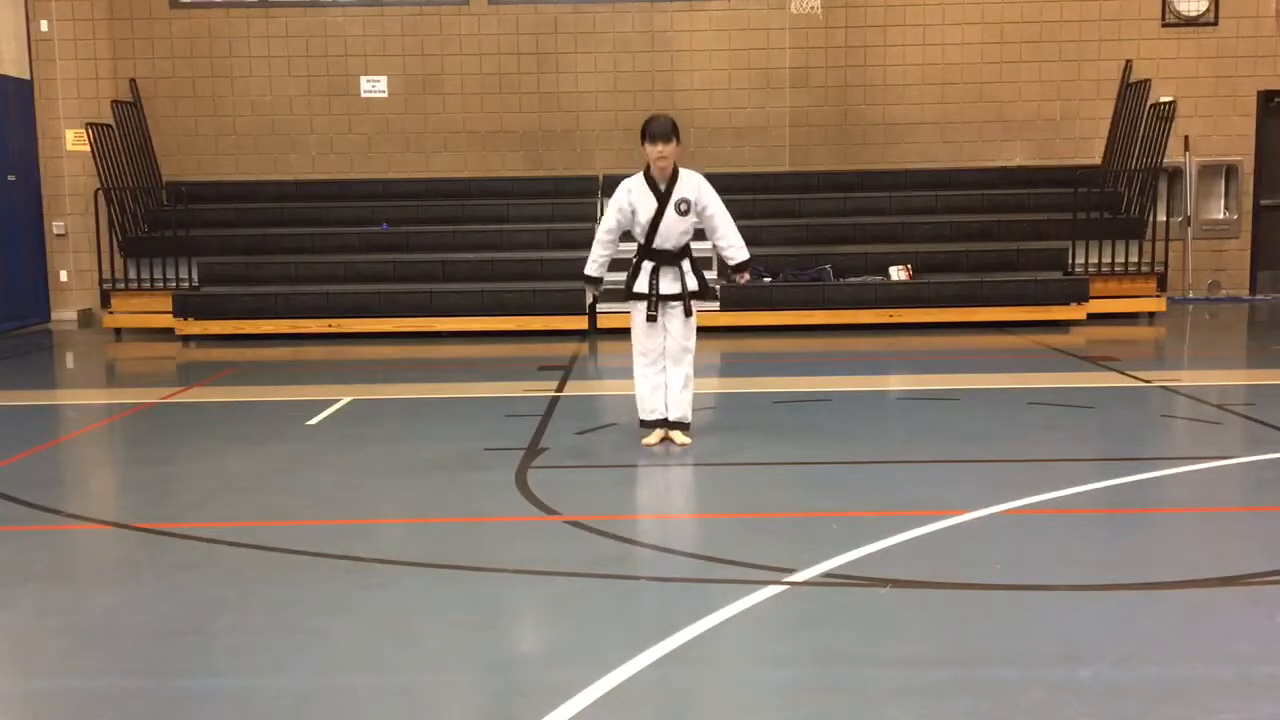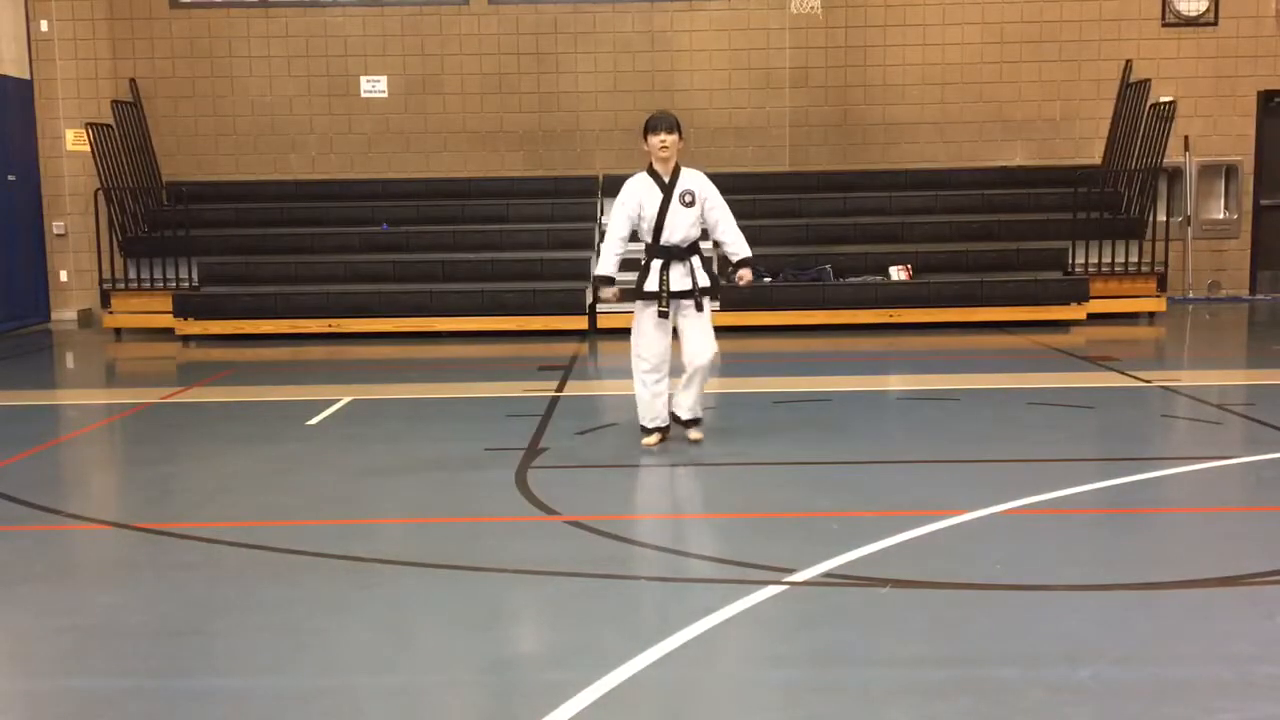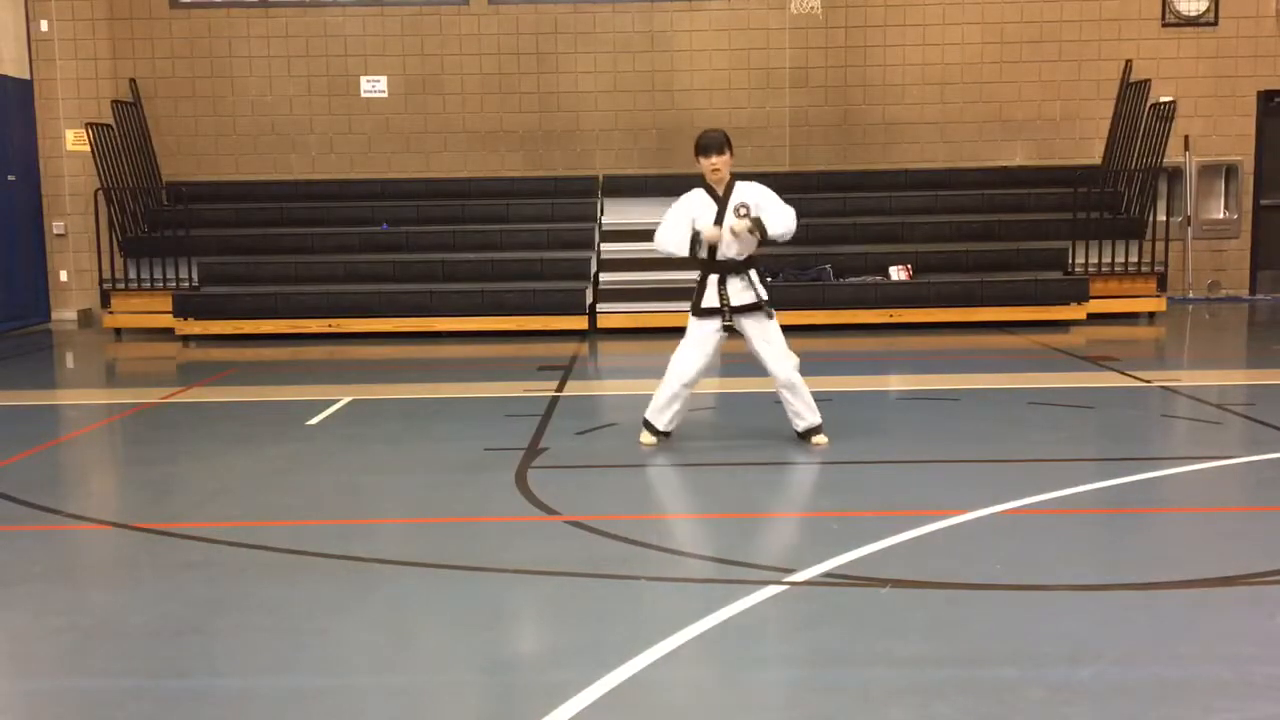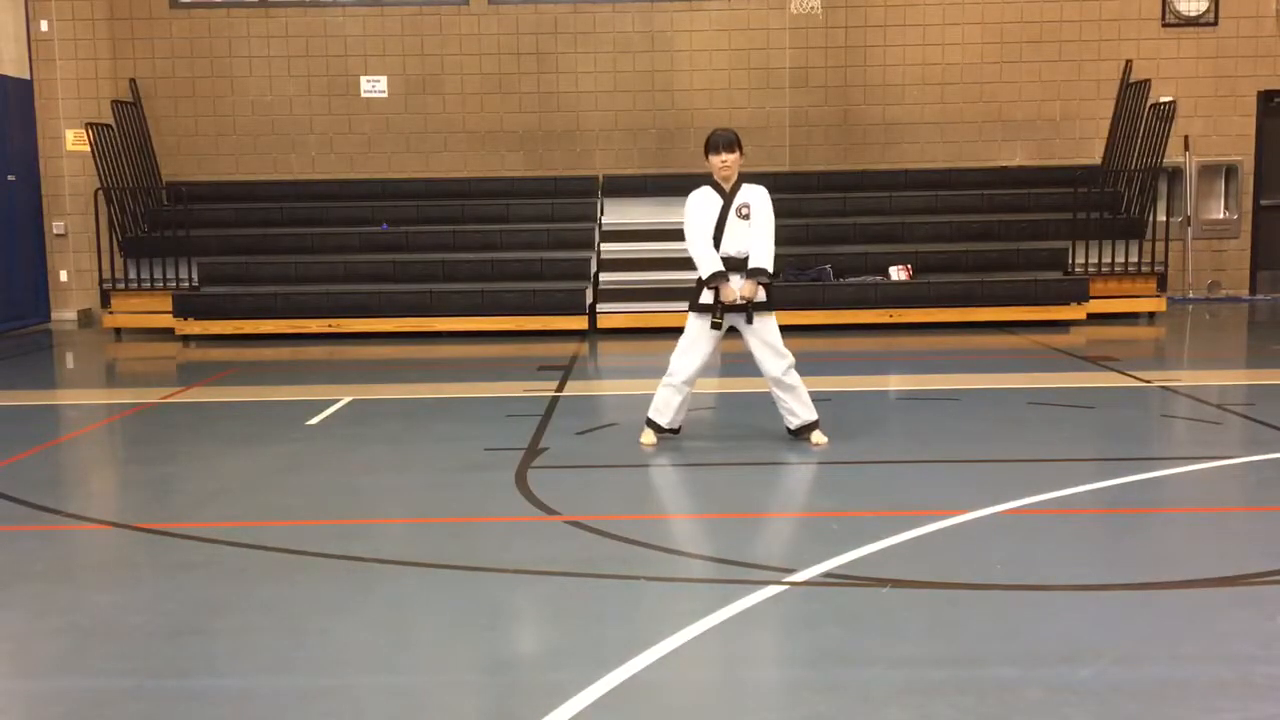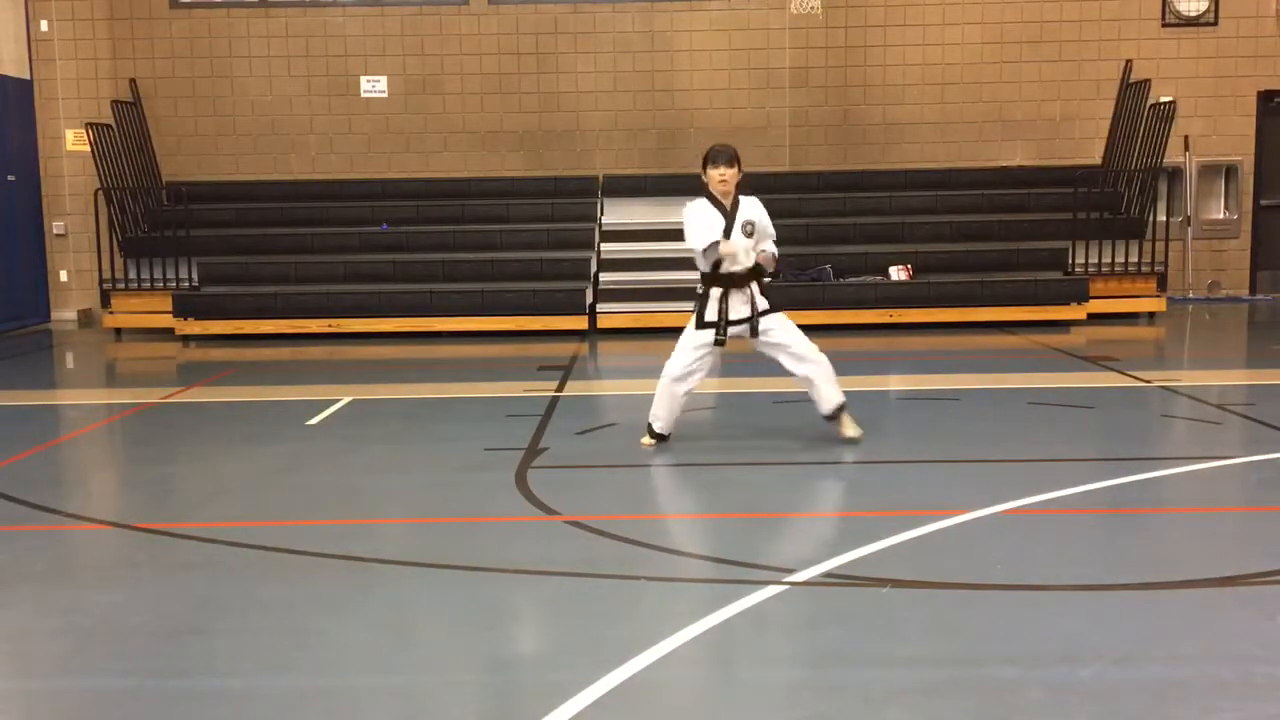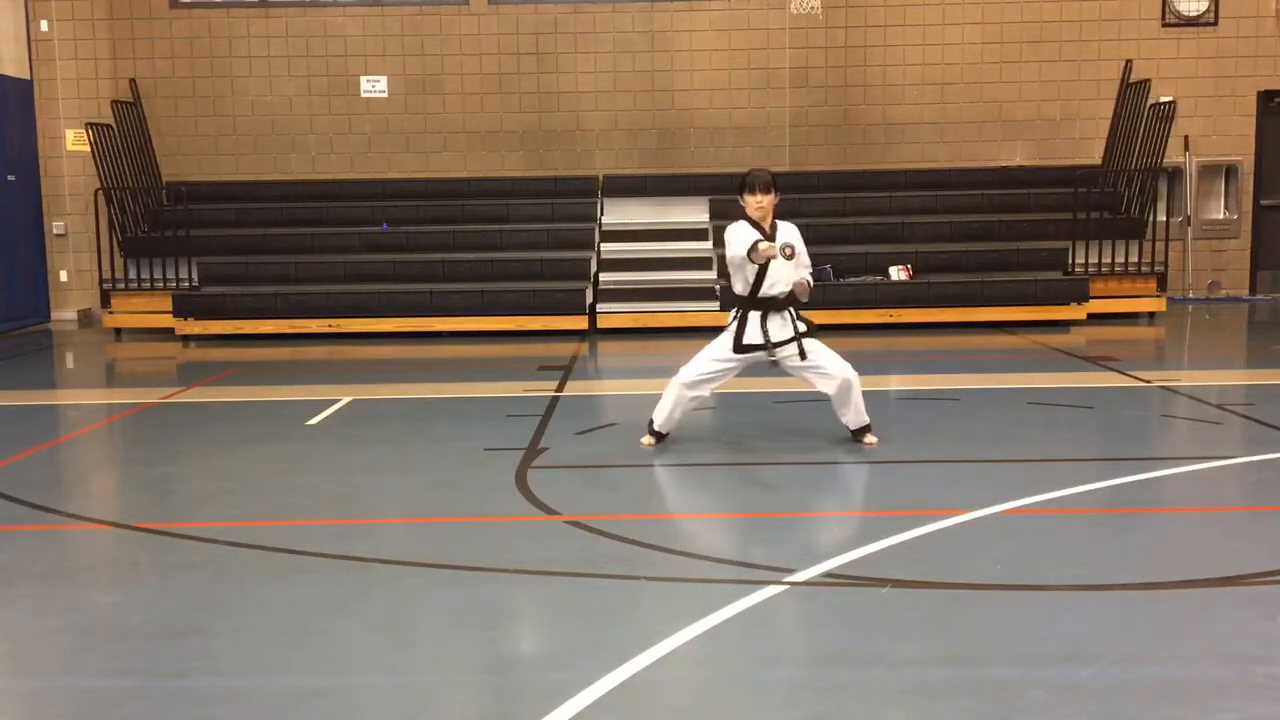
dt=0.5s
person 1, frame 1
left shoulder: (695, 183)
right shoulder: (630, 188)
left elbow: (720, 225)
right elbow: (607, 233)
left wrist: (740, 262)
right wrist: (593, 275)
left hip: (681, 275)
right hip: (645, 275)
left knee: (680, 352)
right knee: (648, 353)
left ankle: (678, 422)
right ankle: (656, 422)
person 1, frame 2
left shoulder: (697, 181)
right shoulder: (635, 186)
left elbow: (722, 222)
right elbow: (617, 232)
left wrist: (742, 260)
right wrist: (606, 277)
left hip: (691, 274)
right hip: (654, 275)
left knee: (701, 353)
right knee: (649, 357)
left ankle: (687, 416)
right ankle: (655, 425)
person 1, frame 3
left shoulder: (754, 192)
right shoulder: (690, 201)
left elbow: (787, 220)
right elbow: (664, 240)
left wrist: (755, 226)
right wrist: (699, 237)
left hip: (750, 288)
right hip: (712, 292)
left knee: (782, 364)
right knee: (686, 366)
left ankle: (810, 425)
right ankle: (655, 424)
person 1, frame 4
left shoulder: (757, 194)
right shoulder: (698, 199)
left elbow: (763, 238)
right elbow: (699, 243)
left wrist: (754, 279)
right wrist: (721, 282)
left hip: (750, 286)
right hip: (711, 288)
left knee: (776, 361)
right knee: (685, 362)
left ankle: (806, 423)
right ankle: (658, 423)
person 1, frame 5
left shoulder: (753, 206)
right shoulder: (695, 210)
left elbow: (767, 237)
right elbow: (698, 237)
left wrist: (768, 256)
right wrist: (719, 245)
left hip: (752, 299)
right hip: (714, 303)
left knee: (804, 354)
right knee: (678, 370)
left ankle: (839, 413)
right ankle: (658, 428)
person 1, frame 6
left shoulder: (790, 231)
right shoulder: (736, 232)
left elbow: (803, 270)
right elbow: (741, 252)
left wrist: (803, 285)
right wrist: (757, 251)
left hip: (786, 325)
right hip: (746, 327)
left knee: (843, 375)
right knee: (689, 378)
left ankle: (859, 427)
right ankle: (658, 428)
